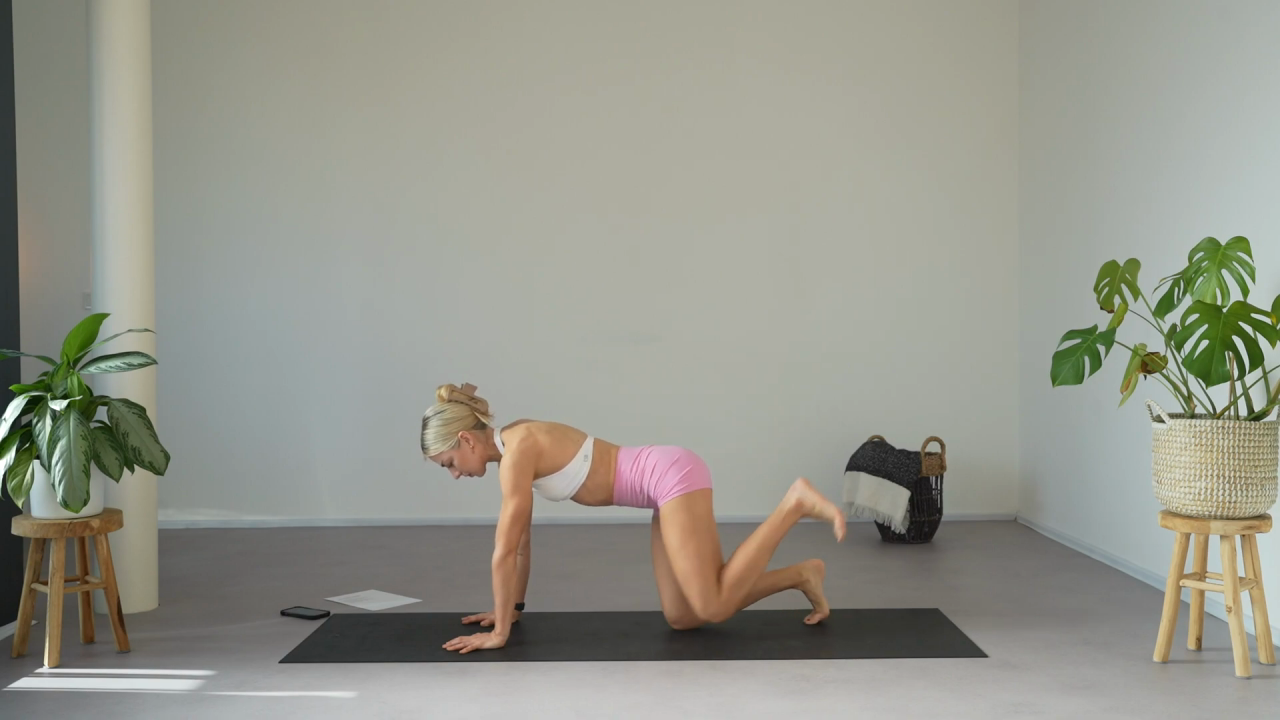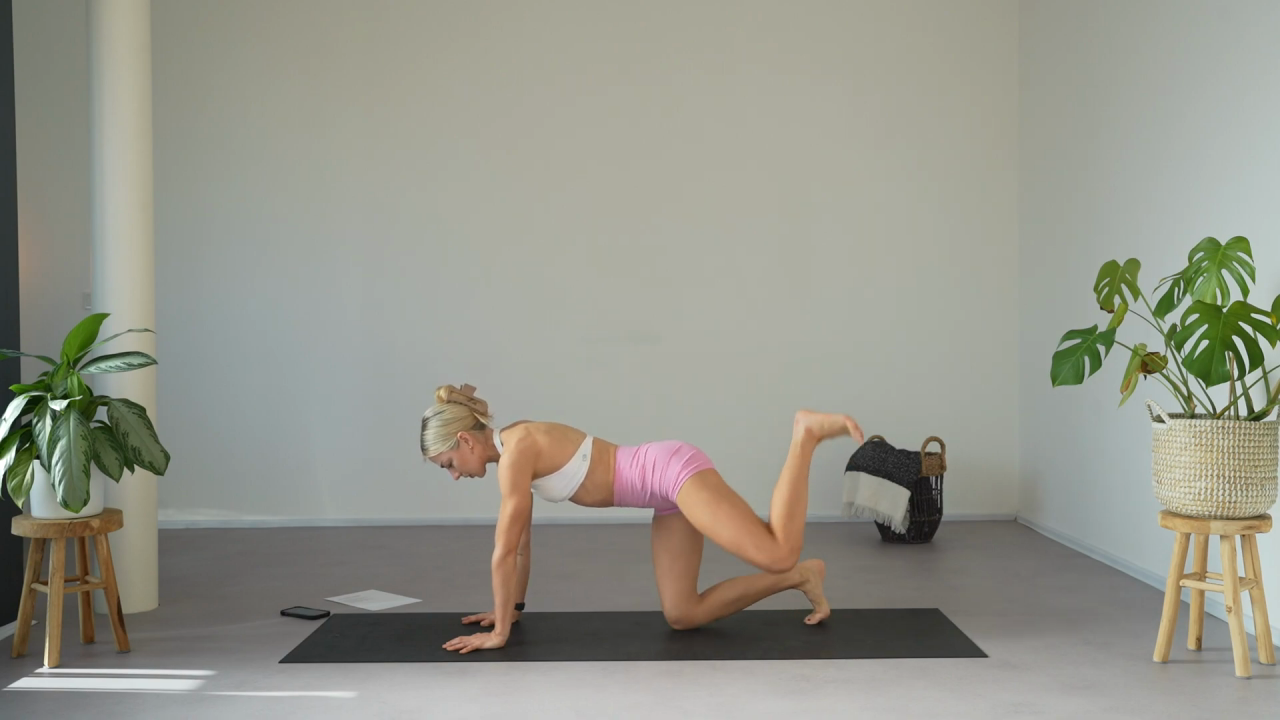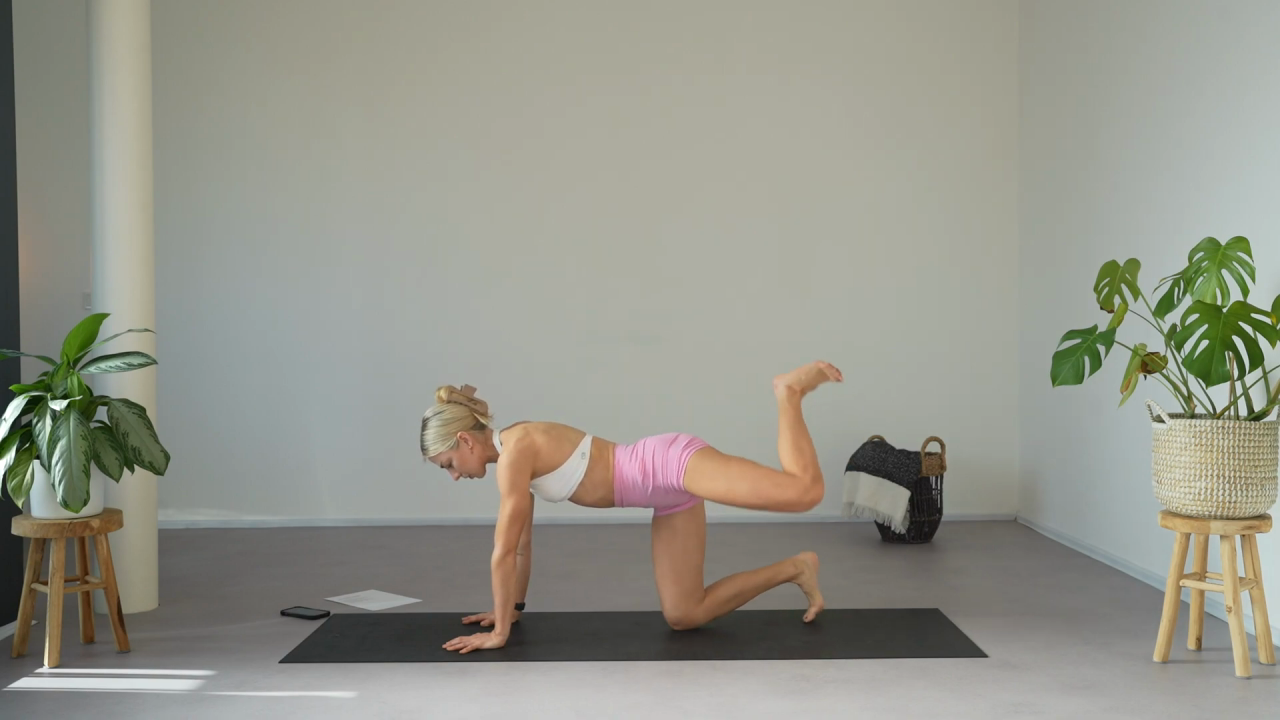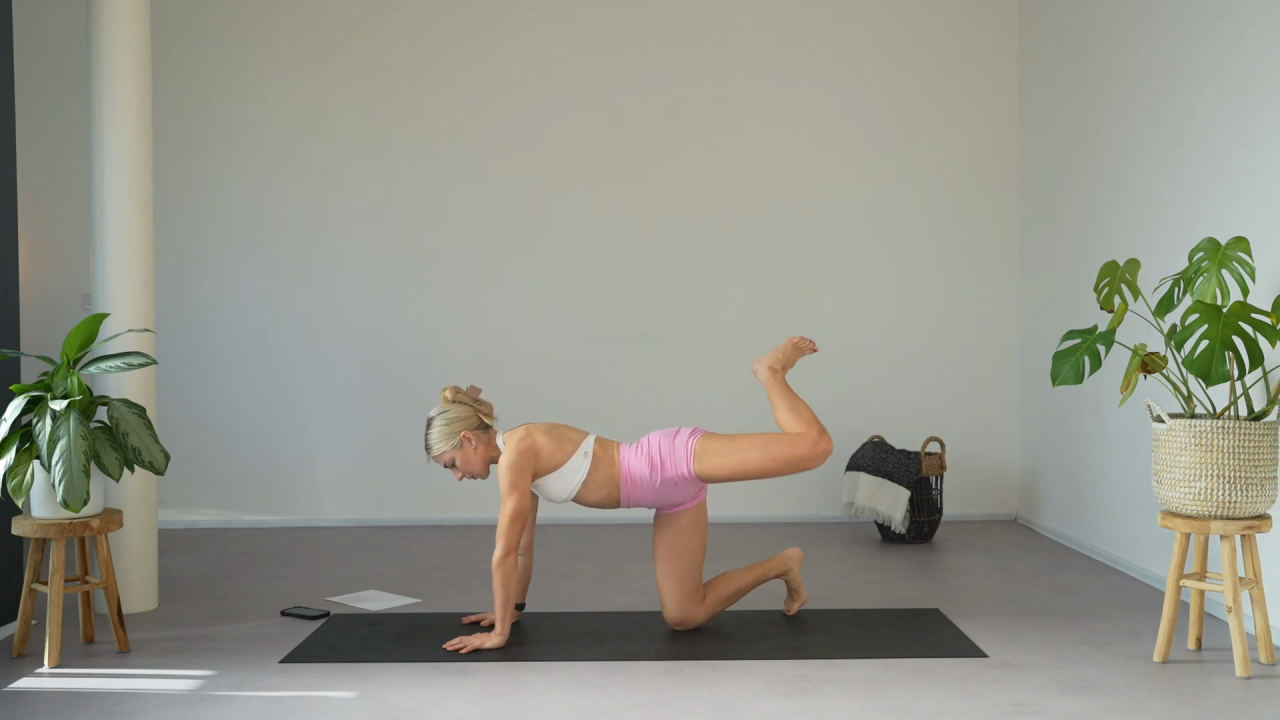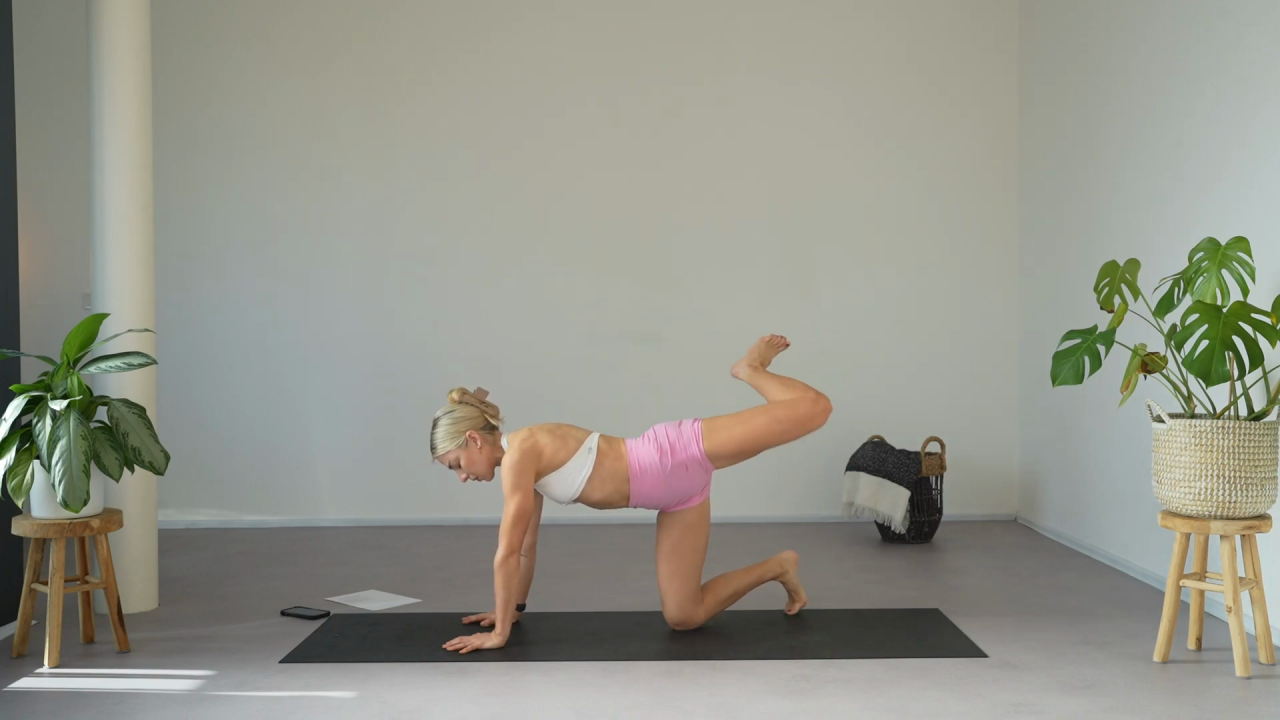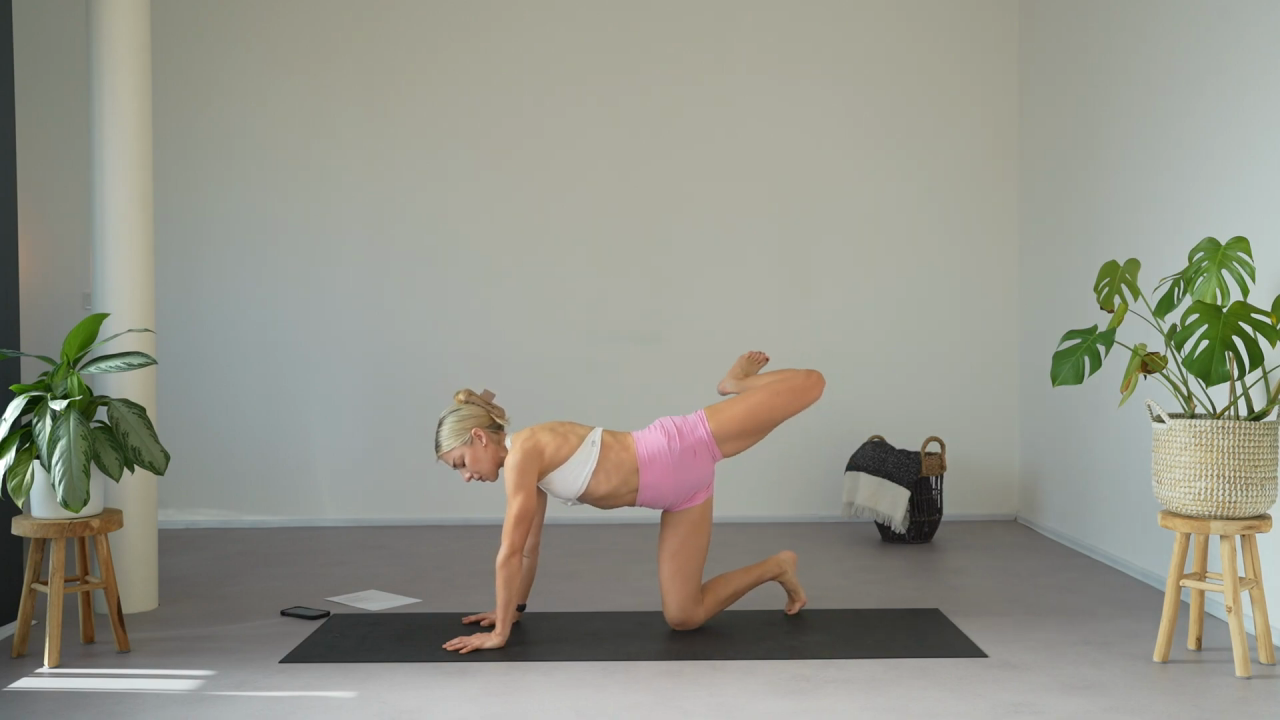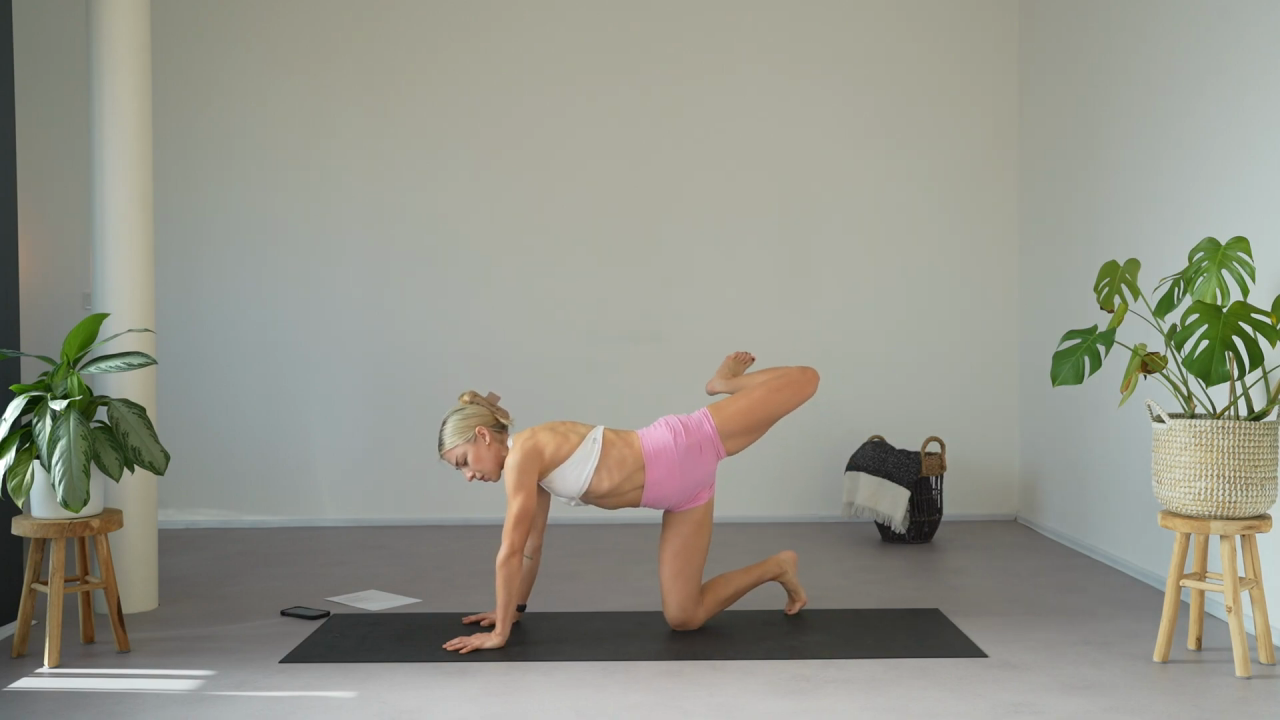
dt=0.3s
person 1, frame 1
left shoulder: (514, 452)
right shoulder: (517, 444)
left elbow: (505, 550)
right elbow: (521, 541)
left wrist: (499, 631)
right wrist: (511, 608)
left hip: (671, 475)
right hip: (667, 481)
left knee: (711, 609)
right knee: (683, 615)
left ankle: (793, 503)
right ankle: (800, 574)
person 1, frame 2
left shoulder: (514, 453)
right shoulder: (517, 451)
left elbow: (504, 551)
right elbow: (521, 543)
left wrist: (500, 631)
right wrist: (511, 608)
left hip: (673, 469)
right hip: (668, 487)
left knee: (777, 555)
right knee: (682, 617)
left ankle: (805, 432)
right ankle: (801, 575)
person 1, frame 3
left shoulder: (513, 453)
right shoulder: (516, 452)
left elbow: (503, 551)
right elbow: (522, 543)
left wrist: (500, 631)
right wrist: (513, 608)
left hip: (672, 461)
right hip: (668, 485)
left knee: (804, 491)
right knee: (684, 616)
left ankle: (788, 389)
right ankle: (794, 569)
person 1, frame 4
left shoulder: (515, 454)
right shoulder: (521, 458)
left elbow: (505, 551)
right elbow: (524, 545)
left wrist: (499, 632)
right wrist: (512, 609)
left hip: (676, 458)
right hip: (671, 490)
left knee: (815, 446)
right knee: (683, 616)
left ankle: (768, 371)
right ankle: (781, 565)
person 1, frame 5
left shoulder: (518, 454)
right shoulder: (526, 464)
left elbow: (507, 552)
right elbow: (526, 546)
left wrist: (500, 632)
right wrist: (512, 609)
left hip: (680, 453)
right hip: (675, 491)
left knee: (814, 409)
right knee: (683, 617)
left ankle: (749, 370)
right ankle: (777, 568)
person 1, frame 6
left shoulder: (521, 453)
right shoulder: (532, 467)
left elbow: (510, 552)
right elbow: (529, 548)
left wrist: (500, 632)
right wrist: (513, 609)
left hip: (682, 451)
right hip: (680, 487)
right knee: (683, 617)
right ankle: (776, 567)
person 1, frame 7
left shoulder: (523, 452)
right shoulder: (534, 469)
left elbow: (510, 552)
right elbow: (530, 548)
left wrist: (499, 633)
right wrist: (513, 609)
left hip: (686, 449)
right hip: (681, 487)
left knee: (804, 379)
right knee: (684, 618)
right ankle: (777, 567)
